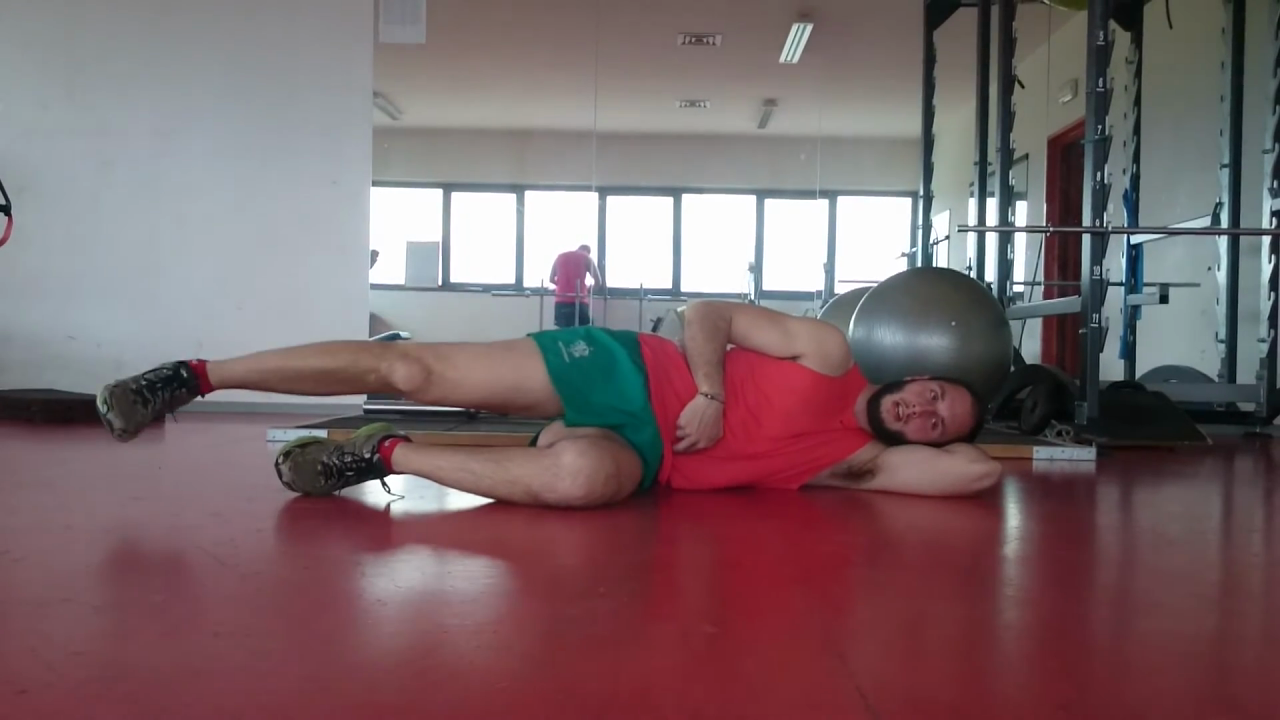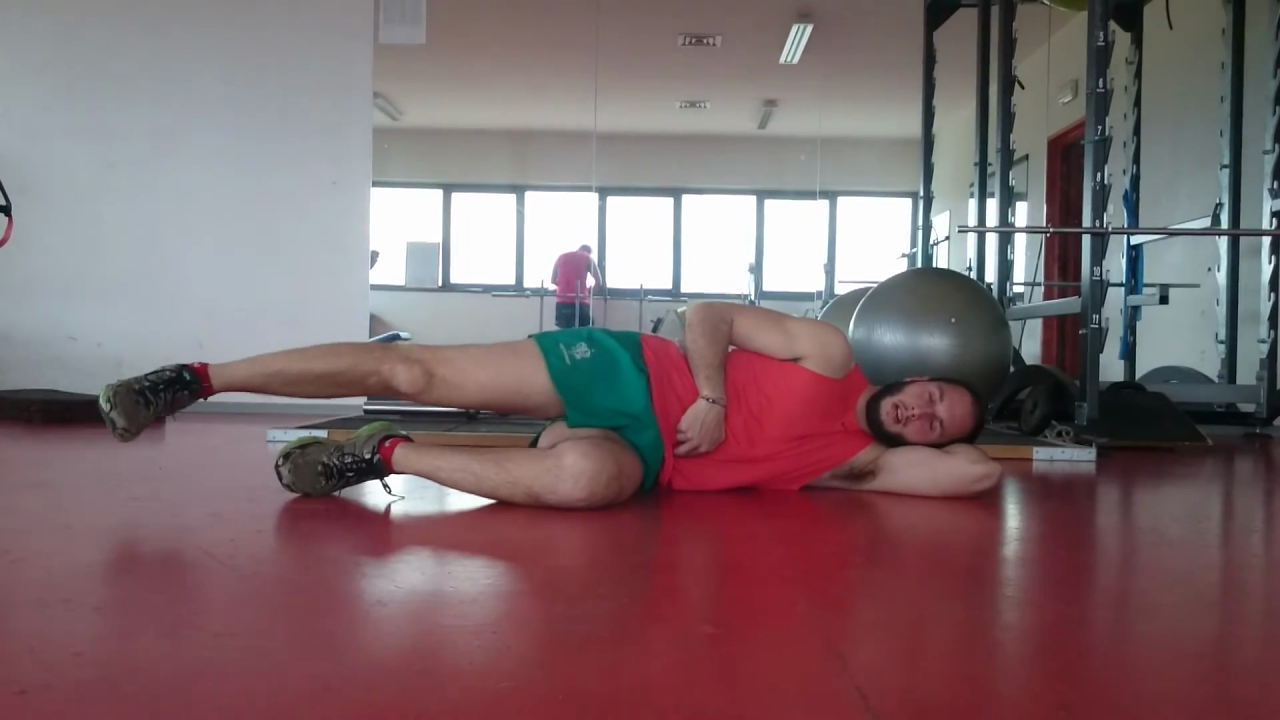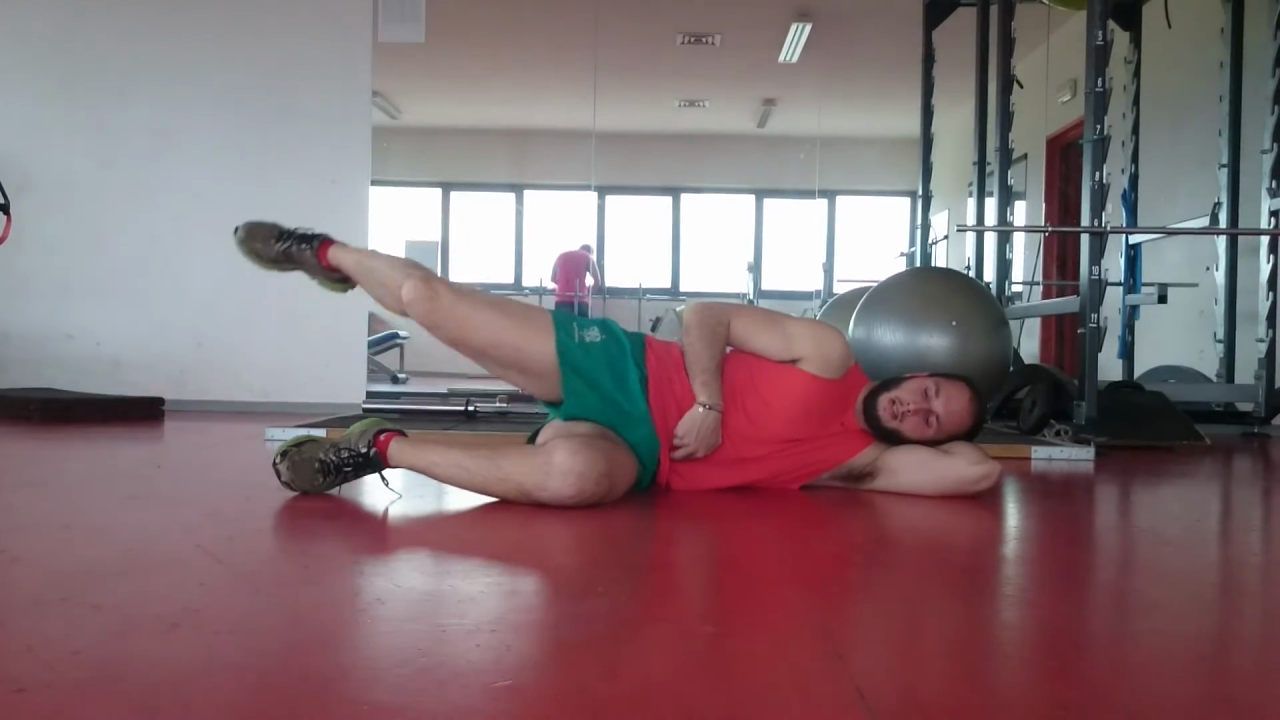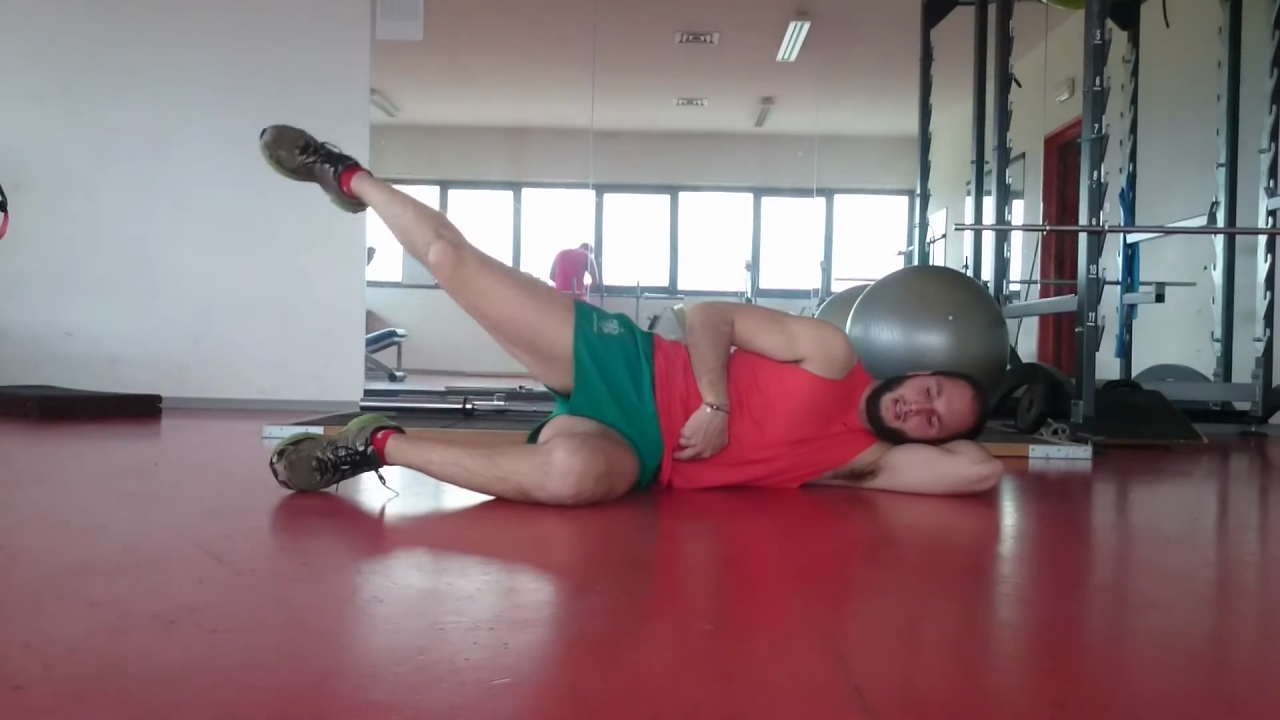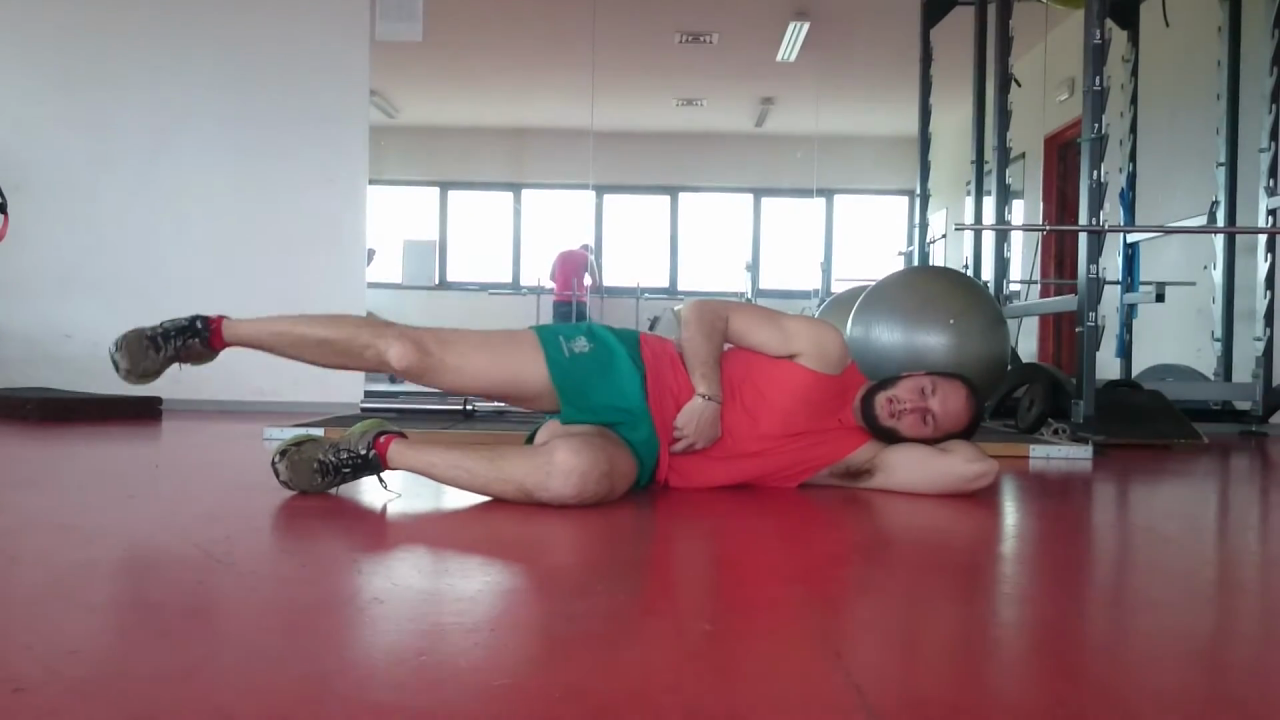
dt=0.5s
person 1, frame 1
left shoulder: (860, 461)
right shoulder: (826, 352)
right elbow: (707, 314)
right wrist: (710, 395)
left hip: (638, 450)
right hip: (619, 372)
left knee: (578, 474)
right knee: (410, 367)
left ankle: (380, 454)
right ankle: (196, 375)
person 1, frame 2
left shoulder: (862, 463)
right shoulder: (832, 356)
right elbow: (708, 315)
right wrist: (712, 399)
left hip: (644, 453)
right hip: (623, 374)
left knee: (585, 476)
right knee: (411, 369)
left ankle: (381, 455)
right ankle: (197, 377)
person 1, frame 3
left shoulder: (867, 463)
right shoulder: (830, 355)
left elbow: (981, 471)
right elbow: (708, 315)
right wrist: (707, 401)
left hip: (637, 453)
right hip: (619, 373)
left knee: (579, 474)
right knee: (422, 292)
left ankle: (382, 447)
right ankle: (328, 250)
person 1, frame 4
left shoulder: (869, 459)
right shoulder: (833, 359)
left elbow: (980, 471)
right elbow: (710, 316)
right wrist: (714, 404)
left hip: (637, 452)
right hip: (628, 369)
left knee: (578, 474)
right knee: (452, 259)
left ankle: (379, 446)
person 1, frame 5
left shoulder: (860, 459)
right shoulder: (824, 351)
left elbow: (975, 470)
right elbow: (706, 312)
right wrist: (707, 396)
left hip: (638, 449)
right hip: (618, 371)
left knee: (575, 472)
right knee: (409, 350)
left ankle: (381, 451)
right ankle: (213, 331)
